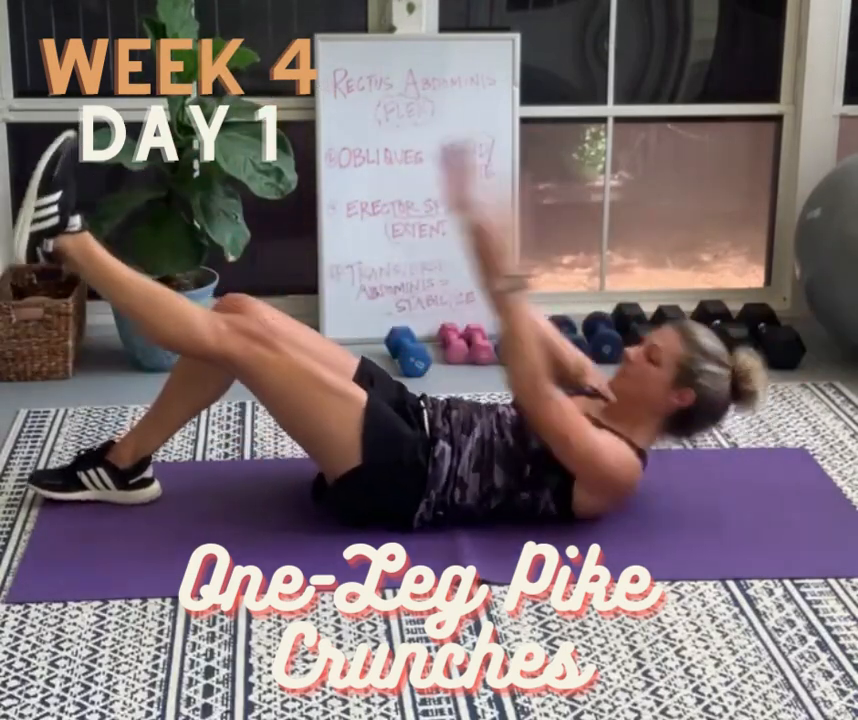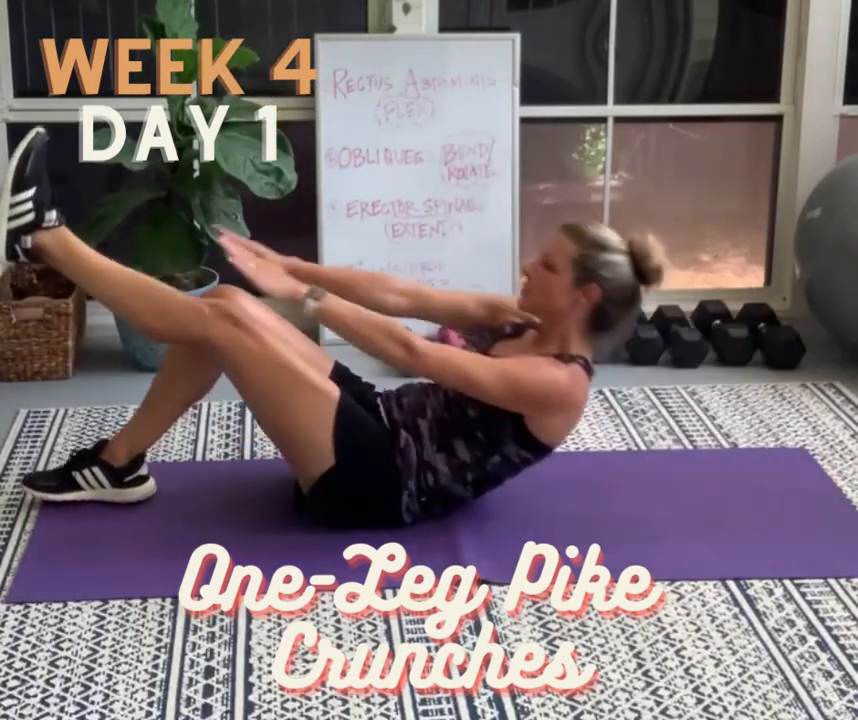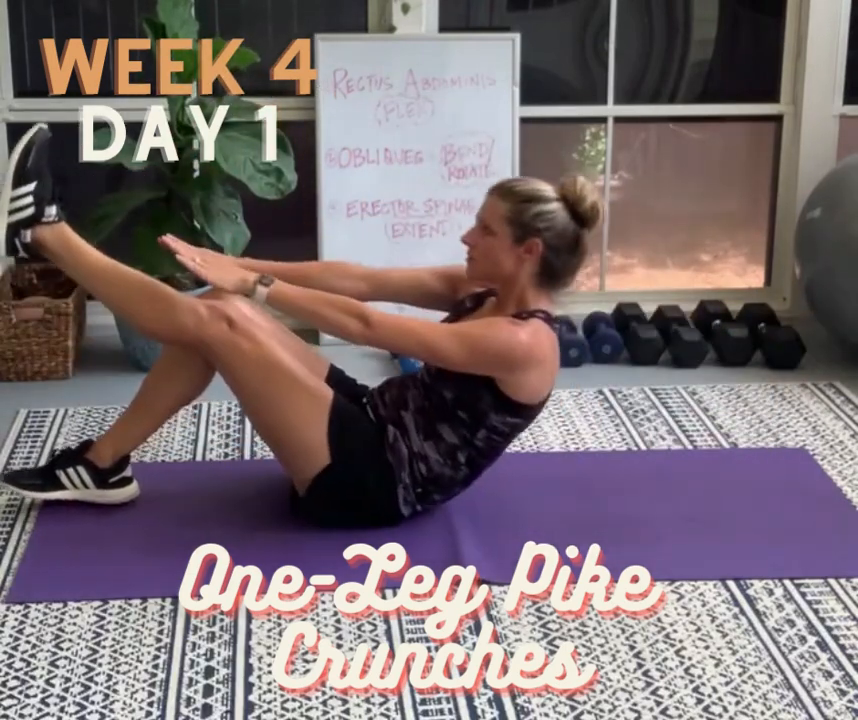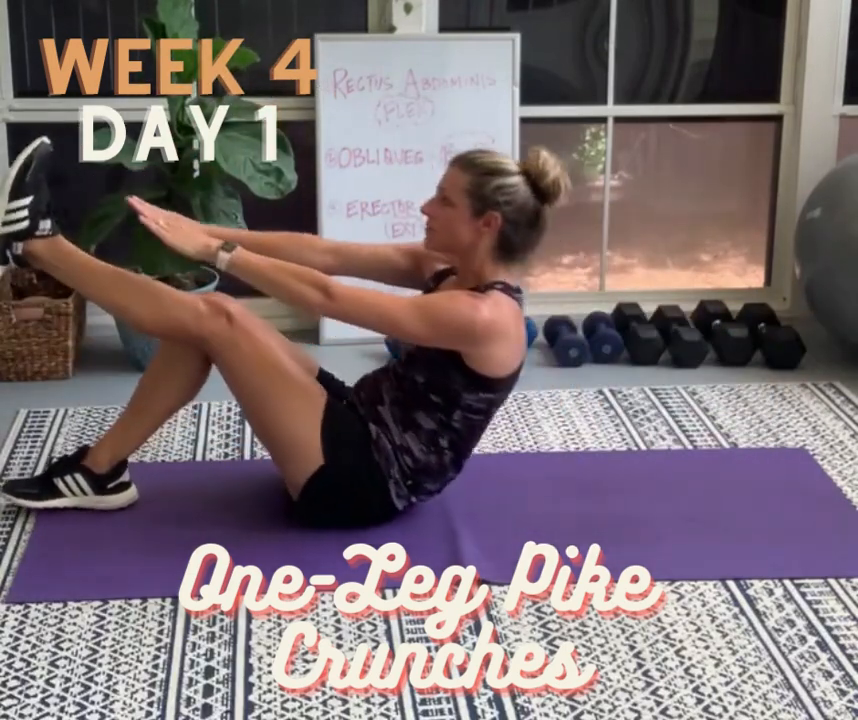
dt=0.3s
person 1, frame 1
left shoulder: (616, 466)
right shoulder: (604, 396)
left elbow: (532, 395)
right elbow: (524, 324)
left wrist: (507, 275)
right wrist: (480, 228)
left hip: (400, 480)
right hip: (413, 422)
left knee: (227, 337)
right knee: (238, 310)
left ankle: (67, 240)
right ankle: (121, 466)
person 1, frame 2
left shoulder: (559, 385)
right shoulder: (524, 324)
left elbow: (412, 354)
right elbow: (403, 297)
left wrist: (301, 295)
right wrist: (294, 265)
left hip: (376, 482)
right hip: (378, 422)
left knee: (217, 322)
right knee: (225, 302)
right ankle: (117, 465)
person 1, frame 3
left shoulder: (523, 342)
right shoulder: (484, 290)
left elbow: (366, 326)
right elbow: (362, 279)
left wrist: (253, 283)
right wrist: (240, 265)
left hip: (373, 482)
right hip: (372, 428)
left knee: (215, 323)
right knee: (217, 309)
right ankle: (100, 465)
person 1, frame 4
left shoulder: (485, 317)
right shoulder: (450, 268)
left elbow: (327, 297)
right elbow: (327, 254)
left wrist: (217, 251)
right wrist: (211, 232)
left hip: (365, 481)
right hip: (358, 429)
left knee: (215, 319)
right knee: (207, 312)
right ankle: (99, 472)
